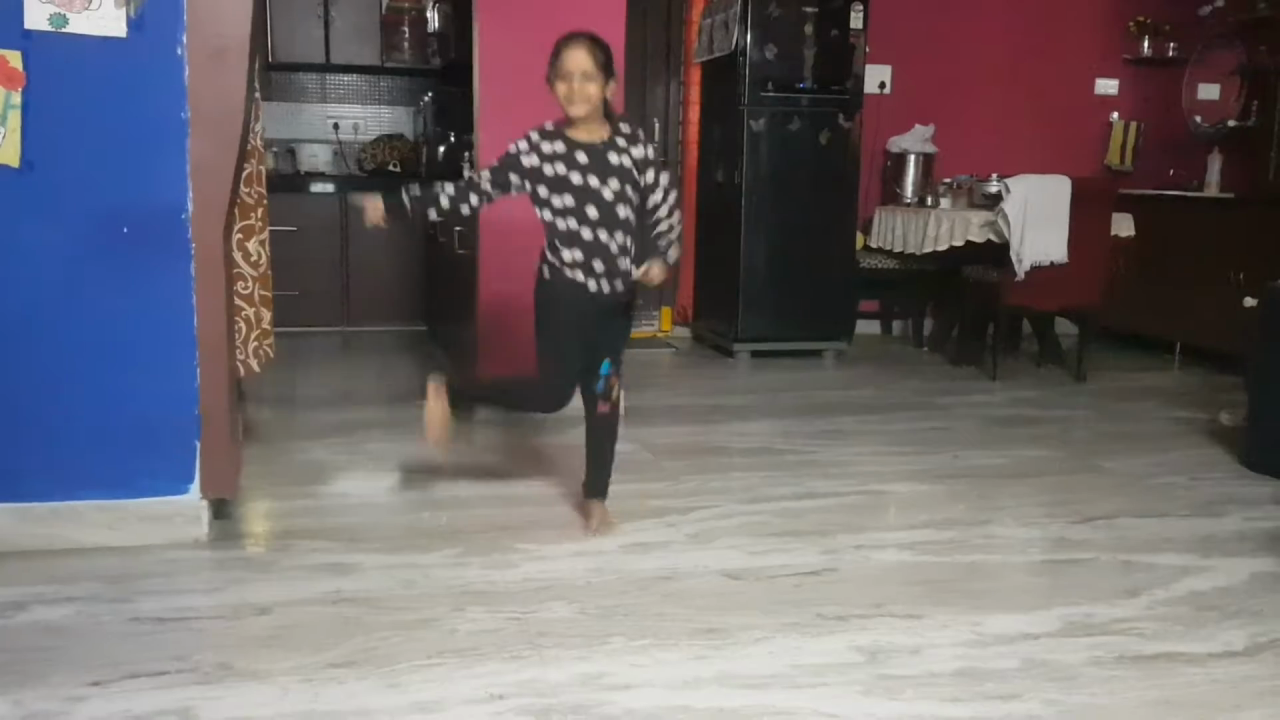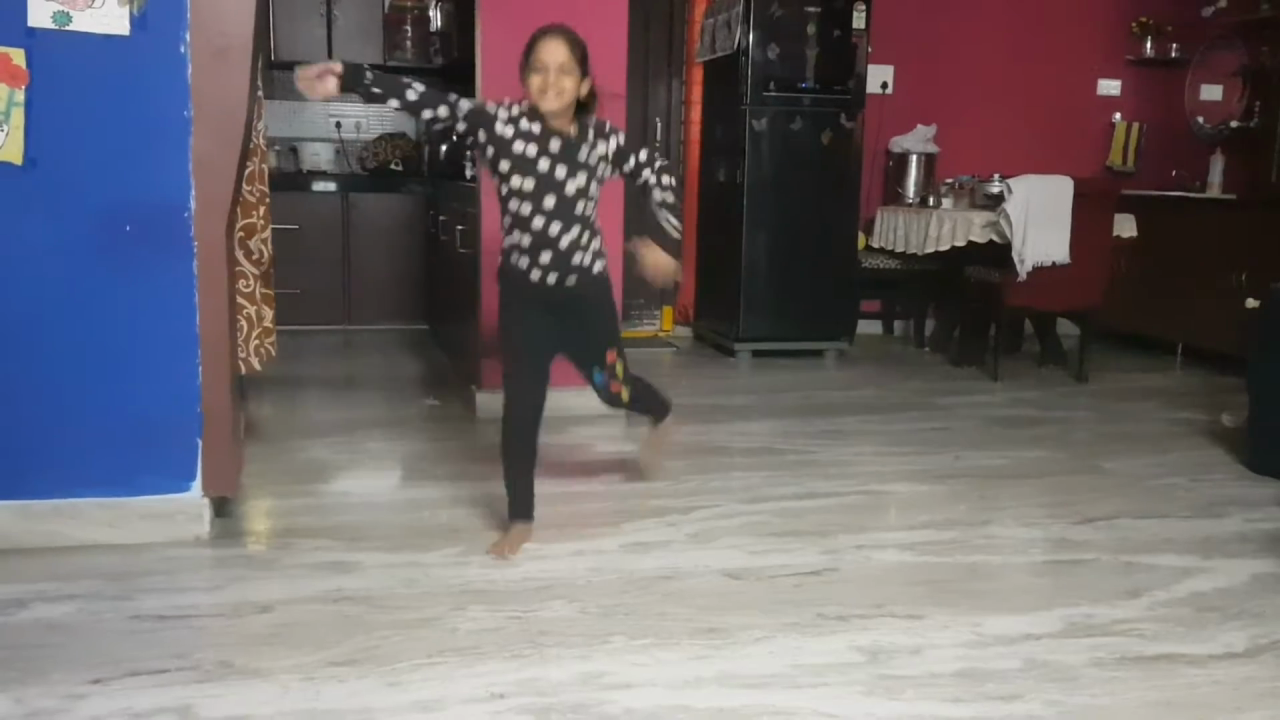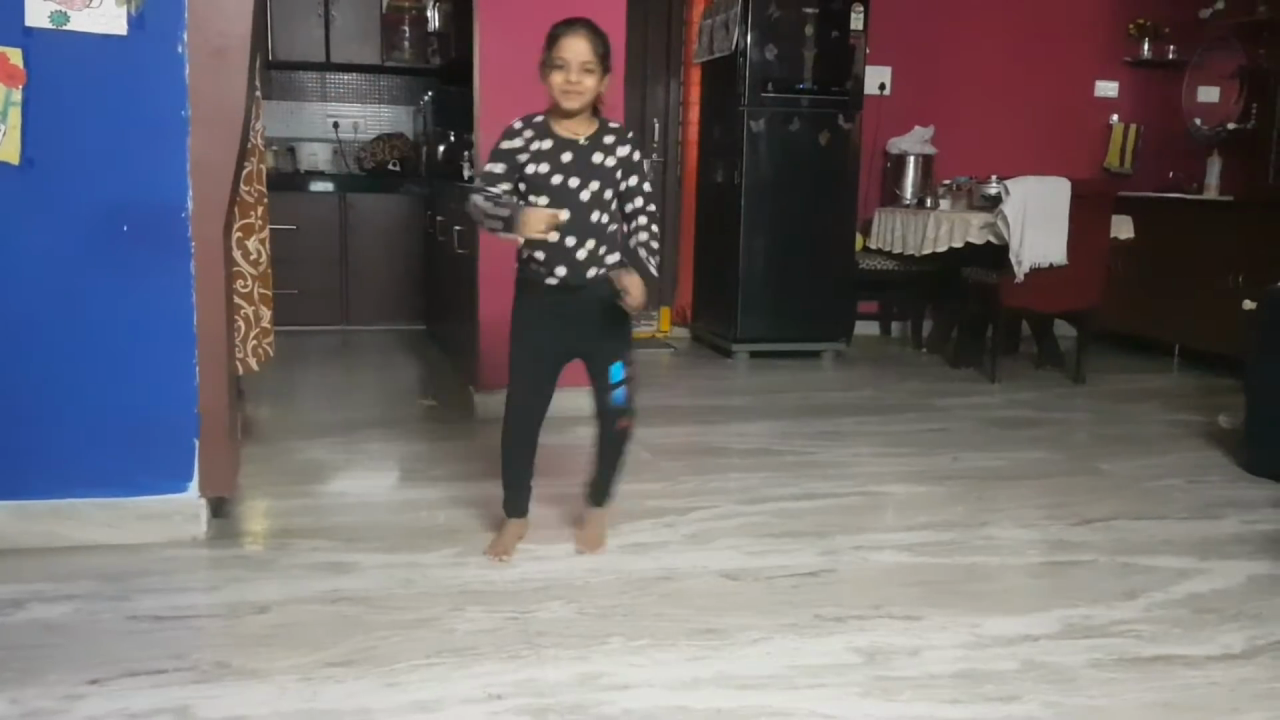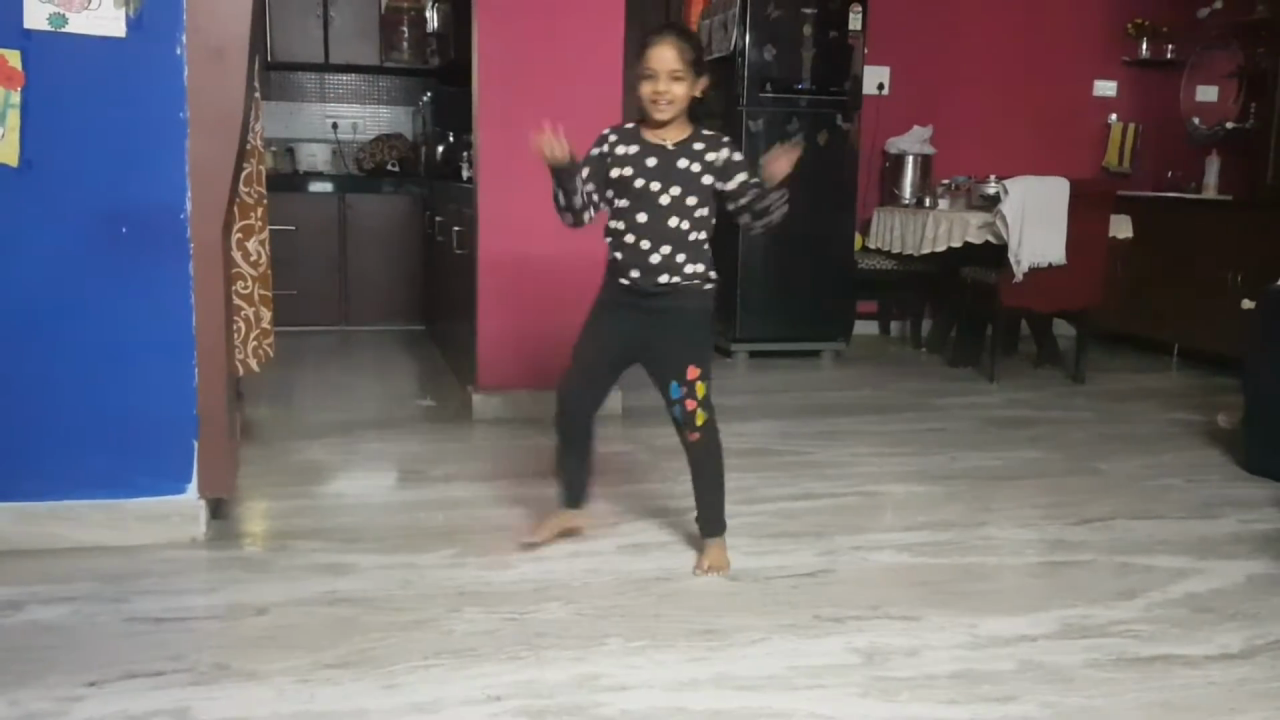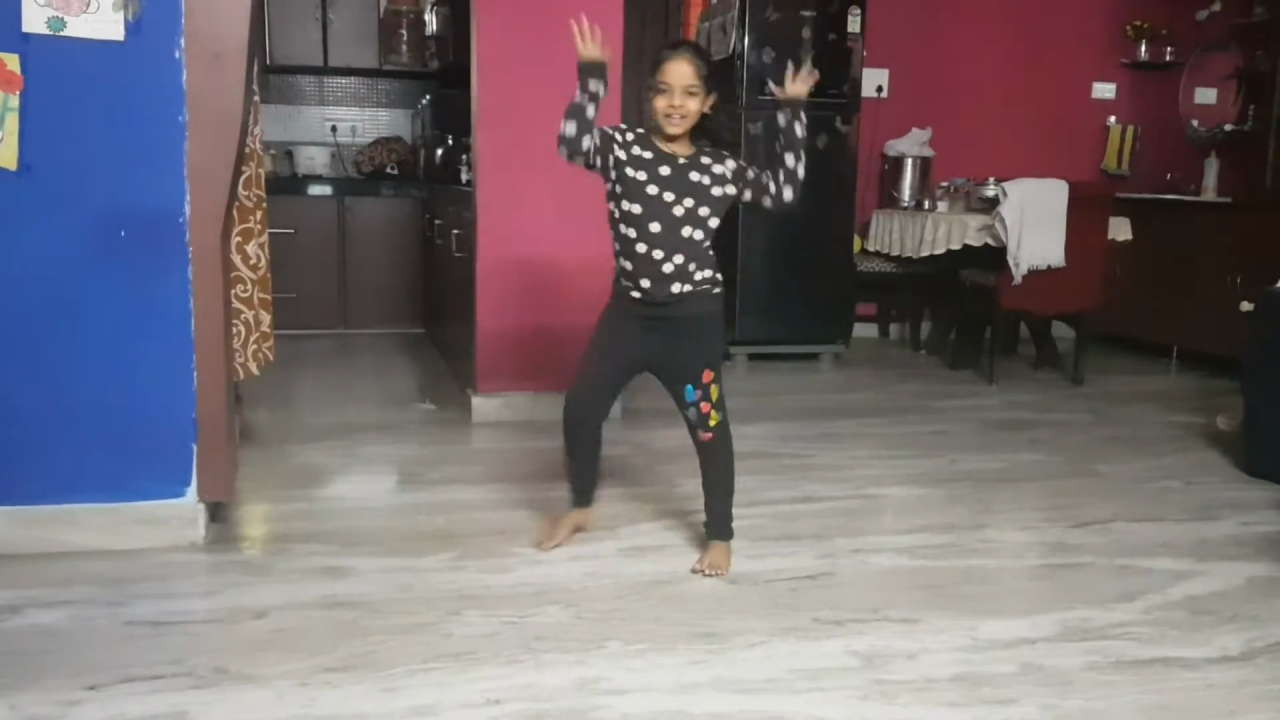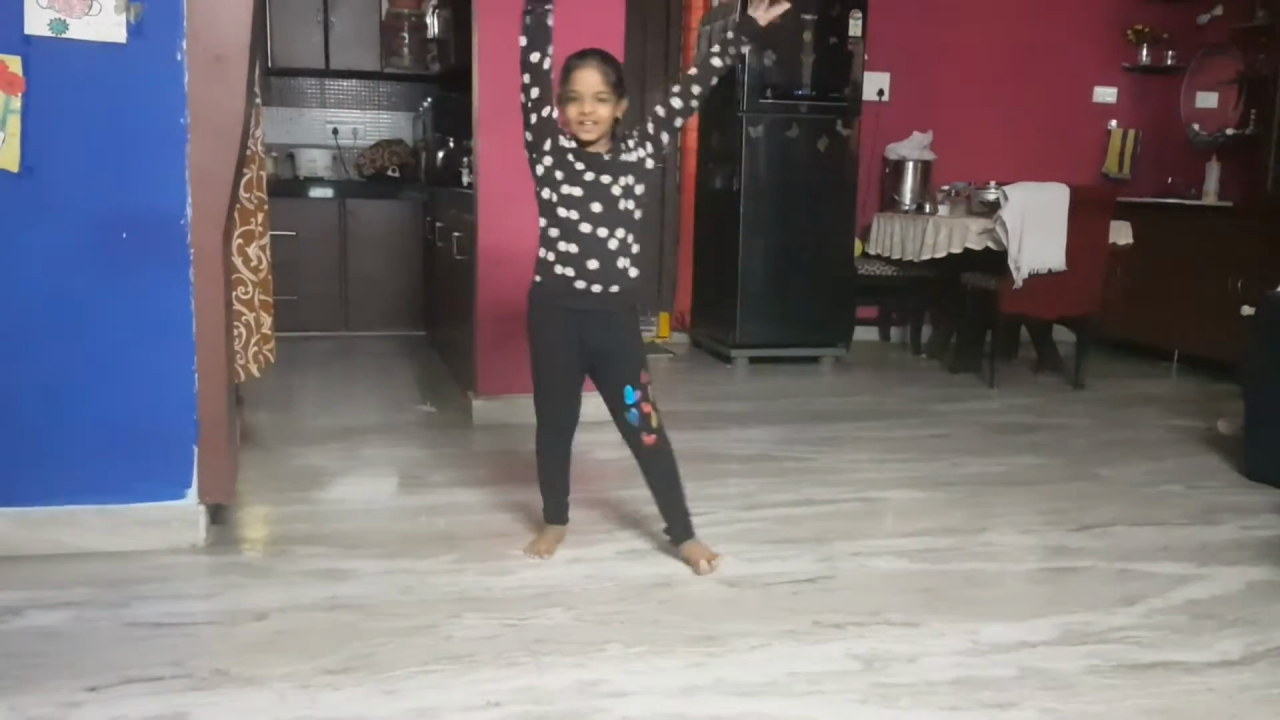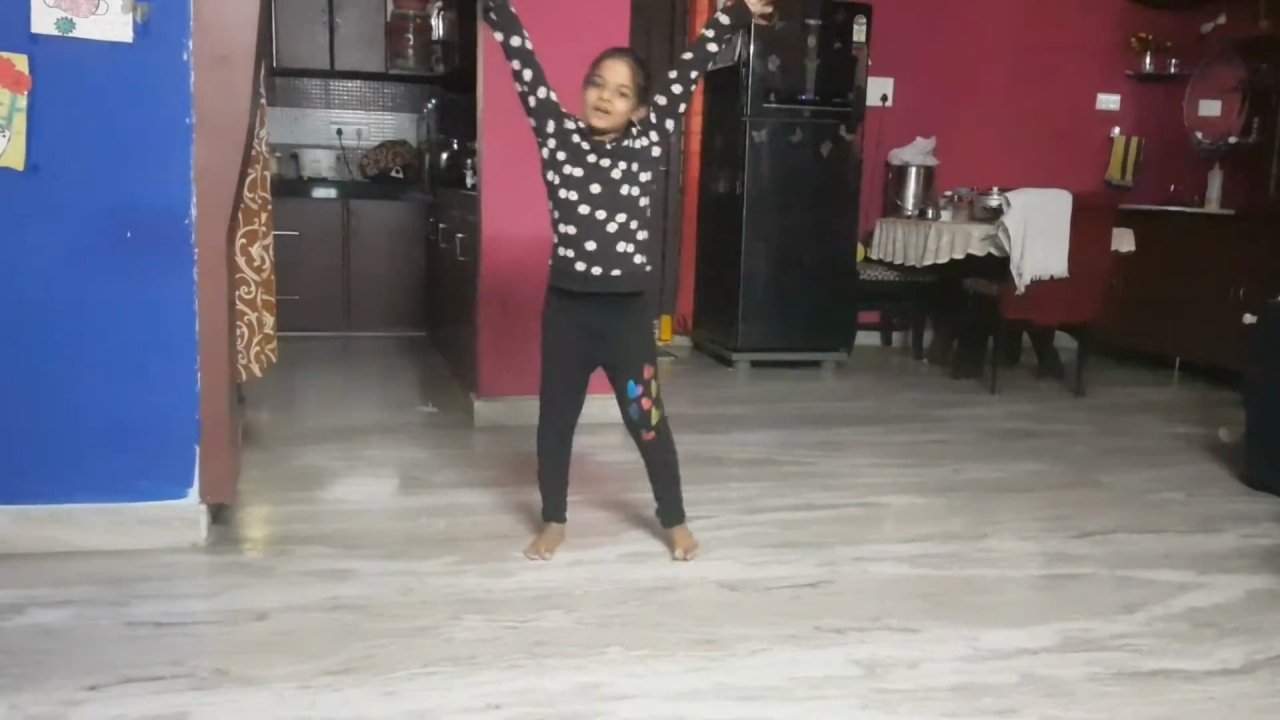
dt=0.4s
person 1, frame 1
left shoulder: (633, 145)
right shoulder: (536, 147)
left elbow: (666, 207)
right elbow: (475, 192)
left wrist: (662, 258)
right wrist: (395, 205)
left hip: (615, 296)
right hip: (563, 293)
left knee: (602, 395)
right knee: (551, 393)
left ankle: (596, 495)
right ankle: (446, 389)
person 1, frame 2
left shoulder: (603, 138)
right shoulder: (500, 124)
left elbow: (656, 176)
right elbow: (428, 103)
left wrist: (657, 241)
right wrist: (348, 77)
left hip: (585, 291)
right hip: (524, 295)
left knee: (611, 386)
right knee: (521, 408)
left ankle: (660, 412)
right ankle: (519, 519)
person 1, frame 3
left shoulder: (621, 143)
right shoulder: (520, 137)
left elbow: (643, 217)
right elbow: (484, 199)
left wrist: (637, 271)
right wrist: (520, 218)
left hip: (604, 300)
right hip: (540, 298)
left knee: (617, 410)
right knee: (523, 410)
left ankle: (596, 506)
right ankle: (515, 517)
person 1, frame 4
left shoulder: (715, 151)
right shoulder: (614, 143)
left elbow: (761, 214)
right elbow: (576, 212)
left wrist: (773, 181)
right wrist: (562, 169)
left hip: (683, 307)
right hip: (620, 299)
left knee: (695, 422)
right knee: (573, 401)
left ankle: (714, 533)
right ankle: (571, 508)
person 1, frame 5
left shoulder: (718, 167)
right shoulder: (620, 147)
left elbow: (781, 190)
right elbow: (572, 143)
left wrist: (791, 112)
right wrist: (592, 70)
left hip: (692, 317)
right hip: (629, 311)
left knee: (708, 425)
right knee: (581, 405)
left ankle: (719, 535)
right ankle: (580, 505)
person 1, frame 6
left shoulder: (640, 152)
right shoulder: (547, 148)
left elbow: (689, 91)
right elbow: (532, 72)
left hip: (614, 315)
right hip: (554, 311)
left knee: (643, 426)
right knee: (554, 423)
left ankle: (683, 533)
right ankle: (554, 520)
person 1, frame 7
left shoulder: (648, 140)
right shoulder: (556, 133)
left elbow: (688, 72)
right elbow: (523, 62)
left hip: (627, 308)
right hip: (568, 305)
left knee: (647, 422)
right knee: (556, 418)
left ankle: (674, 520)
right ankle: (553, 521)
